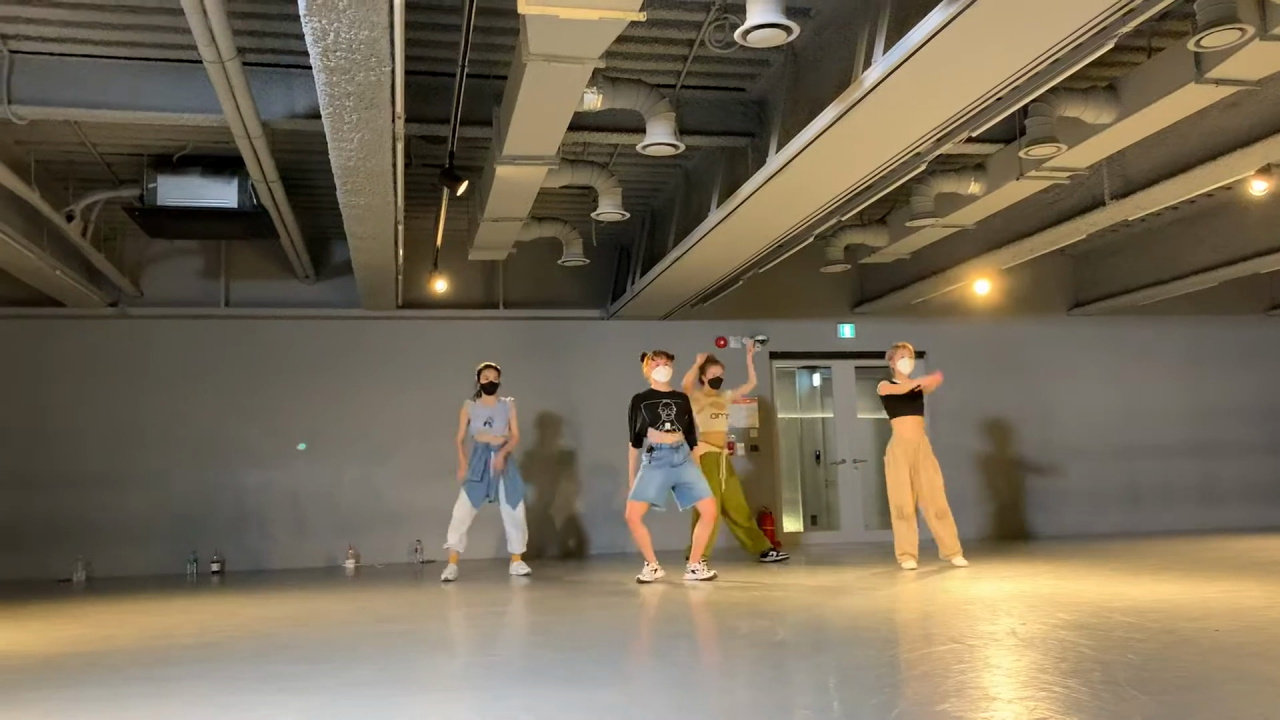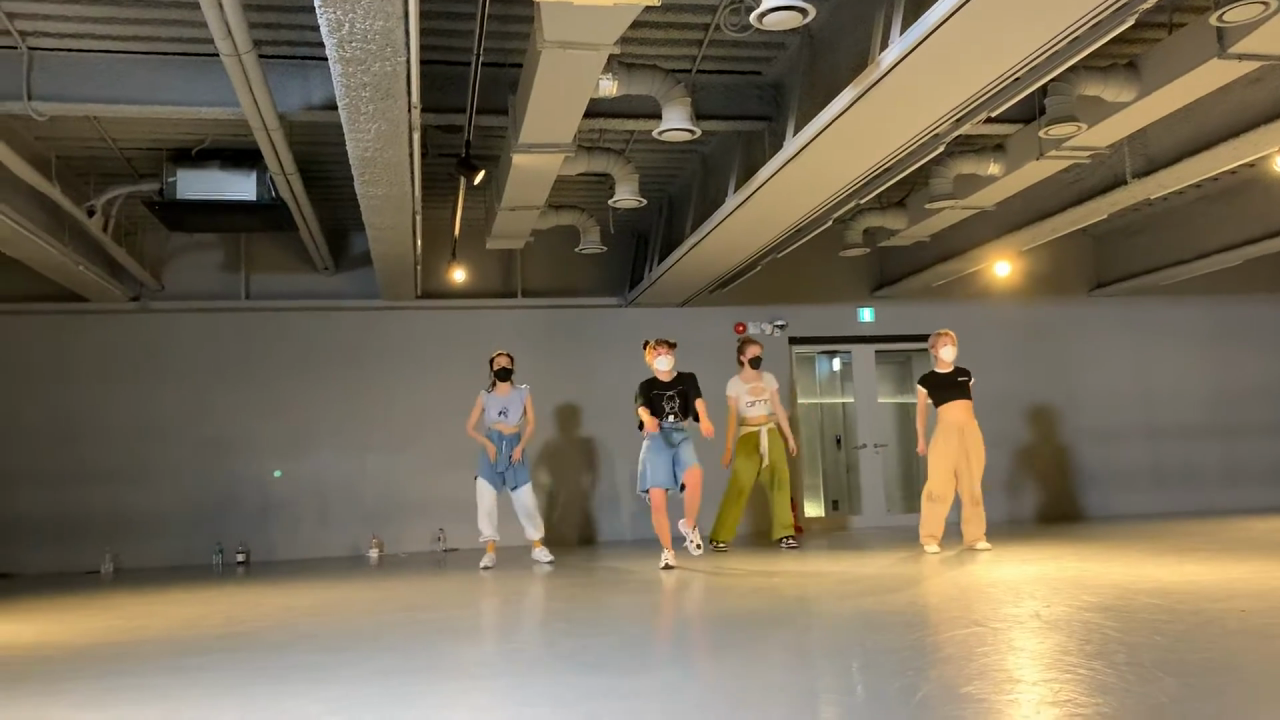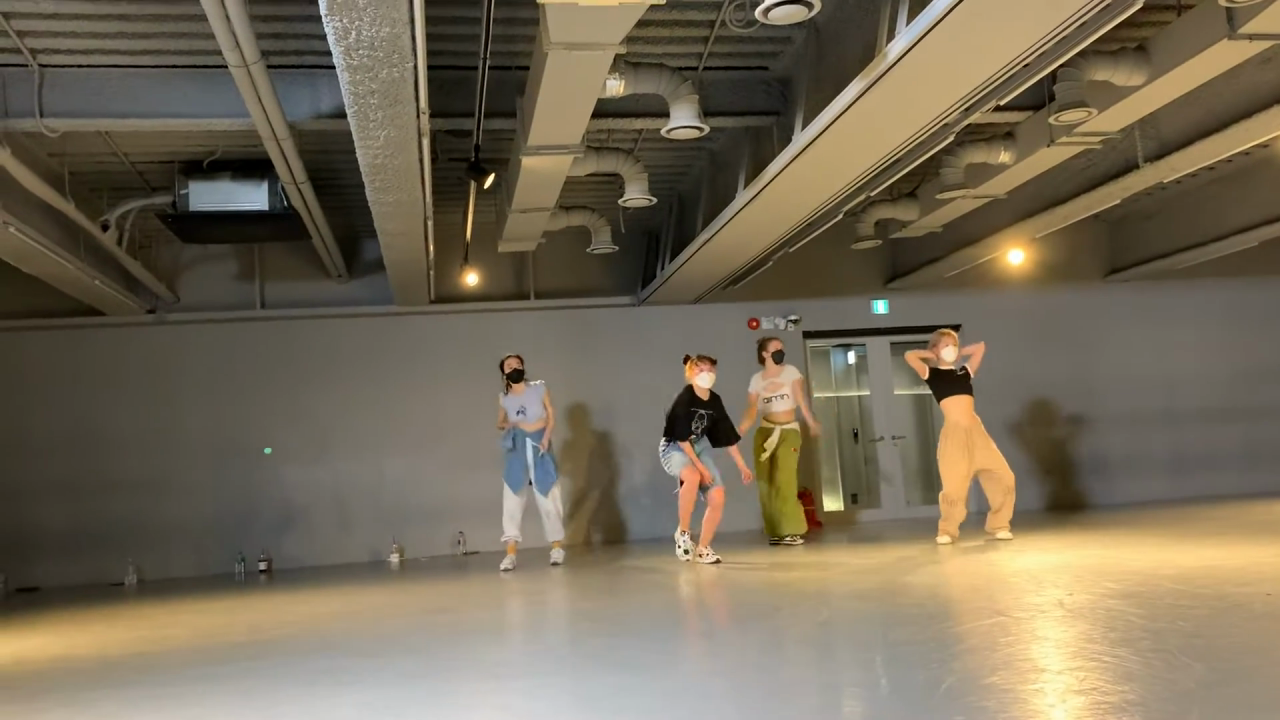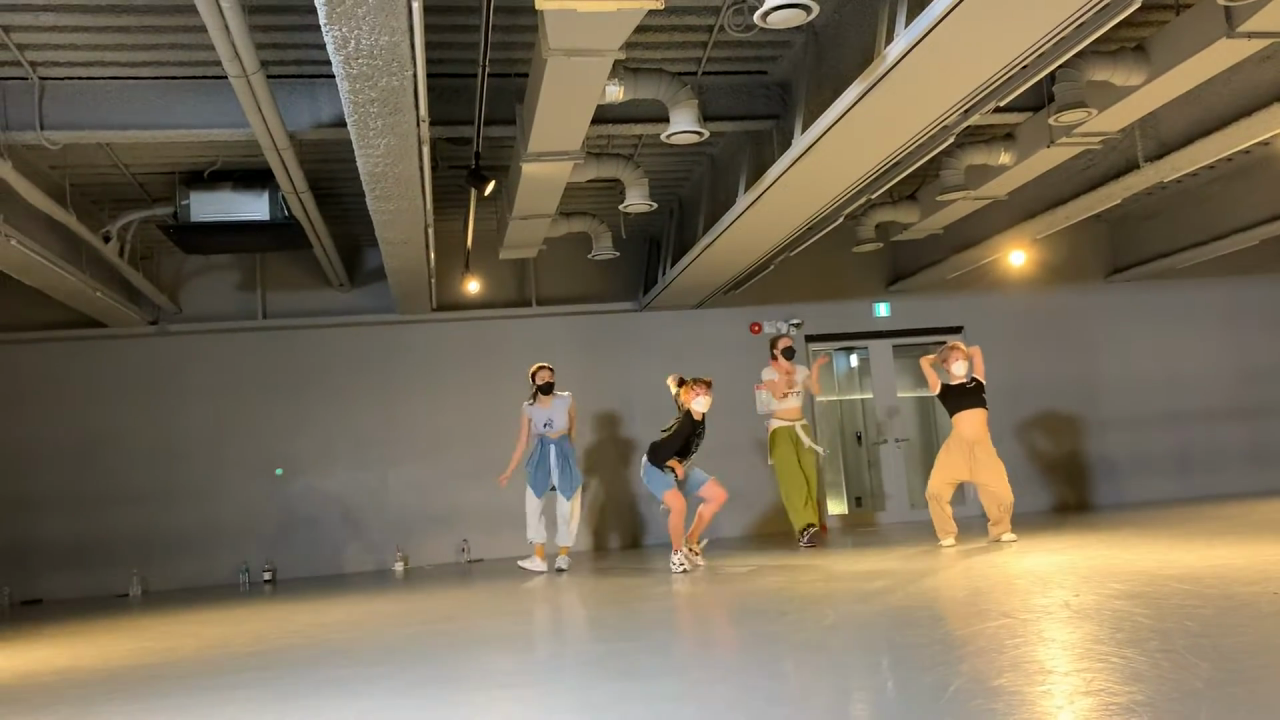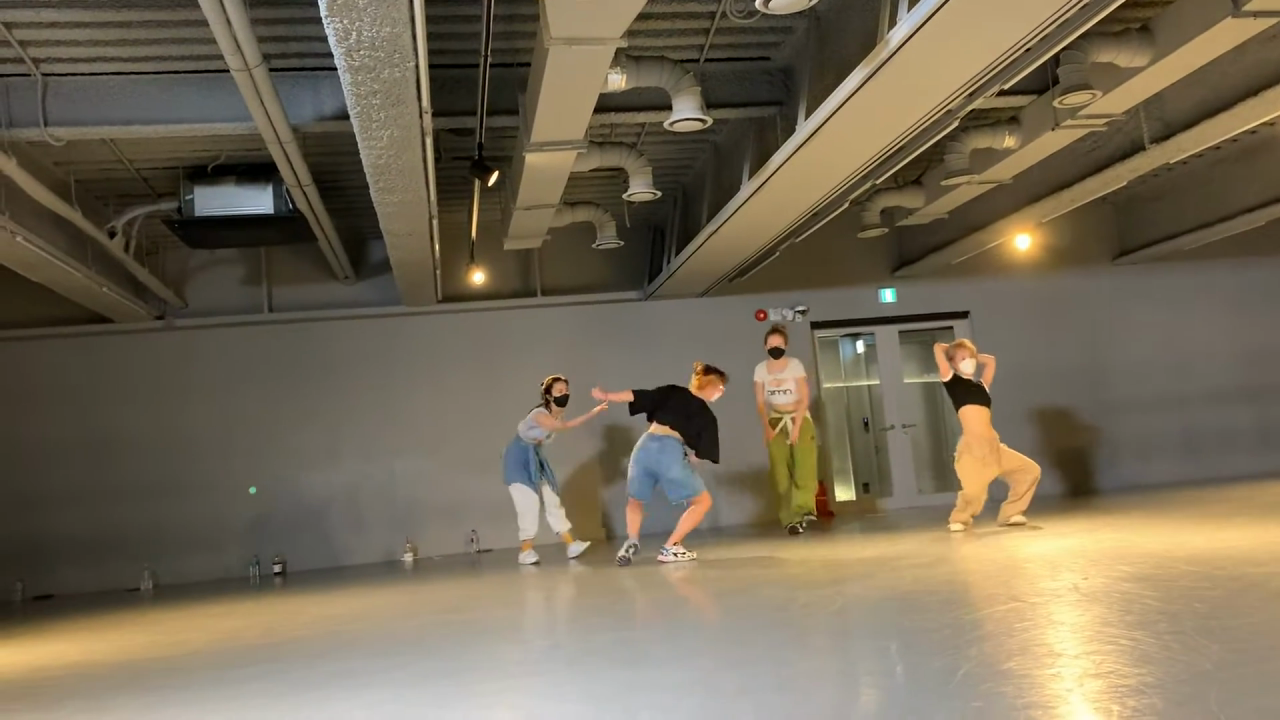
dt=0.7s
person 1, frame 1
left shoulder: (682, 399)
right shoulder: (640, 400)
right elbow: (634, 440)
left wrist: (697, 470)
right wrist: (631, 474)
left hip: (683, 457)
right hip: (654, 459)
left knee: (709, 510)
right knee: (632, 515)
left ankle: (694, 566)
right ankle: (652, 566)
person 1, frame 2
left shoulder: (687, 379)
right shoulder: (646, 386)
left elbow: (698, 400)
right elbow: (641, 407)
left wrist: (705, 419)
right wrist: (647, 419)
left hip: (681, 438)
right hip: (656, 440)
left knee: (693, 478)
right knee: (657, 501)
left ankle: (689, 524)
right ankle: (668, 551)
person 1, frame 3
left shoulder: (715, 400)
right shoulder: (685, 397)
left elbow: (726, 435)
right elbow: (679, 436)
left wrist: (742, 465)
right wrist: (698, 465)
left hip: (698, 448)
right hip: (674, 448)
left knee: (717, 497)
right knee: (692, 477)
left ankle: (703, 549)
right ankle: (683, 532)
person 1, frame 4
left shoulder: (698, 414)
right shoulder: (684, 424)
left elbow: (676, 395)
right elbow: (656, 453)
left wrist: (672, 383)
right wrist: (677, 466)
left hip: (678, 464)
right hip: (657, 467)
left knee: (718, 495)
right knee: (678, 504)
left ankle: (690, 542)
right ankle: (677, 552)
person 1, frame 5
left shoulder: (672, 392)
right shoulder: (707, 416)
left elbow: (638, 395)
right elbow: (706, 453)
left wrist: (606, 396)
right wrist: (688, 458)
left hip: (645, 447)
right hip: (672, 452)
left knee: (634, 504)
right knee: (703, 502)
left ankle: (631, 543)
right ankle: (670, 547)
person 2, frame 1
left shoulder: (726, 397)
right shoulder: (696, 397)
left elbow: (751, 383)
right elbow: (685, 385)
left wrist: (749, 357)
right wrist: (697, 363)
left hip: (723, 455)
right hip: (705, 454)
left knee: (737, 505)
left ankle: (763, 549)
person 2, frame 2
left shoulder: (768, 378)
right shoulder: (735, 383)
left elbow: (778, 409)
right elbow: (732, 417)
left wrist: (789, 436)
right wrist: (728, 449)
left hip: (770, 432)
right hip: (747, 435)
left knee: (780, 482)
right knee: (738, 486)
left ankle: (785, 534)
right ankle: (719, 537)
person 2, frame 3
left shoulder: (791, 371)
right shoulder: (756, 380)
left elbow: (800, 398)
right elbow: (752, 408)
left wrist: (810, 421)
right wrist: (743, 426)
left hip: (789, 430)
right hip: (765, 432)
left knee: (784, 480)
right knee: (766, 483)
left ankle: (793, 530)
right ankle: (776, 532)
person 2, frame 4
left shoulder: (801, 370)
right shoulder: (769, 372)
left elbow: (816, 390)
right elbow: (777, 394)
left wrist: (816, 369)
right wrist: (783, 375)
left hip: (801, 428)
right hip: (780, 428)
left knee: (809, 479)
right knee: (791, 478)
left ankle: (809, 527)
right ankle: (804, 526)
person 2, frame 5
left shoulder: (795, 365)
right shoulder: (760, 369)
left elbow: (804, 398)
right elbow: (760, 402)
left wrist: (797, 425)
right wrist: (767, 426)
left hip: (799, 418)
right hip: (776, 421)
left knee: (804, 465)
right knee: (782, 470)
left ankle: (805, 510)
right ankle: (794, 519)
person 3, frame 1
left shoulder: (919, 382)
right shoulder: (885, 386)
left elbow: (932, 384)
right elbow: (900, 389)
left wrist: (932, 381)
right wrist: (921, 381)
left hip: (922, 446)
right hip: (899, 447)
left knee: (935, 499)
right knee: (902, 501)
left ankle: (951, 551)
right ankle: (907, 555)
person 3, frame 2
left shoulder: (965, 374)
right shoulder: (927, 380)
right elbow: (921, 411)
right wrist: (921, 440)
left hip: (970, 431)
right hip: (945, 433)
left knee: (971, 488)
right knee: (937, 485)
left ankle: (975, 537)
right ankle: (930, 538)
person 3, frame 3
left shoulder: (964, 372)
right shoulder: (931, 374)
left elbow: (980, 347)
right elbow: (909, 356)
left wrist: (958, 354)
right wrist: (930, 356)
left hip: (976, 432)
right hip: (953, 434)
left knee: (1004, 478)
right knee: (953, 489)
left ankle: (998, 526)
right ankle: (947, 531)
person 3, frame 4
left shoulder: (976, 382)
right shoulder: (943, 389)
left elbow: (976, 350)
right elbow: (924, 361)
right wrist: (940, 357)
left hip: (983, 447)
right hip: (957, 447)
left knee: (1002, 494)
right knee: (935, 489)
left ankle: (1000, 530)
right ankle: (947, 534)
person 3, frame 5
left shoulder: (981, 384)
right shoulder: (952, 380)
left elbow: (991, 360)
right elbow: (938, 348)
left wrist: (974, 358)
right wrist: (955, 355)
left hip: (992, 444)
right hip: (972, 446)
left knee: (1031, 471)
right knee: (973, 491)
left ankle: (1010, 513)
right ankle: (960, 518)
person 4, frame 1
left shoulder: (508, 405)
right shoulder: (469, 406)
left elbow: (515, 436)
right elbow: (460, 439)
left wrist: (504, 452)
right wrist: (462, 463)
left hip: (503, 460)
right hip: (479, 459)
left knee: (515, 513)
right knee: (462, 512)
left ankle: (516, 561)
right ankle: (452, 564)
person 4, frame 2
left shoulder: (523, 393)
right shoulder: (485, 396)
left elbow: (530, 423)
right elbow: (470, 427)
left wrist: (520, 446)
right wrist: (487, 444)
left hip: (515, 447)
right hip: (492, 448)
left knee: (526, 500)
right knee: (487, 500)
left ankle: (537, 547)
right ankle: (490, 552)
person 4, frame 3
left shoulder: (539, 389)
right shoulder: (504, 398)
left elbow: (550, 417)
right elbow: (500, 423)
left wrist: (546, 438)
right wrist: (505, 425)
left hip: (540, 446)
right hip: (518, 449)
left knee: (548, 500)
right knee: (512, 501)
left ankle: (556, 548)
right ankle: (510, 554)
person 4, frame 4
left shoulder: (566, 400)
right shoulder: (528, 408)
right elbow: (522, 441)
left wrist: (571, 446)
right wrist: (510, 470)
left hip: (563, 452)
right hip: (542, 453)
left knee: (567, 505)
right knee: (533, 503)
left ankle: (563, 555)
right ankle: (538, 557)
person 4, frame 5
left shoulder: (557, 413)
right shoulder: (540, 415)
right elbow: (563, 426)
right wrist: (594, 412)
left hip: (534, 456)
right hip: (519, 456)
left knee: (551, 498)
right knee: (529, 500)
left ankle: (572, 543)
right ankle: (526, 550)
